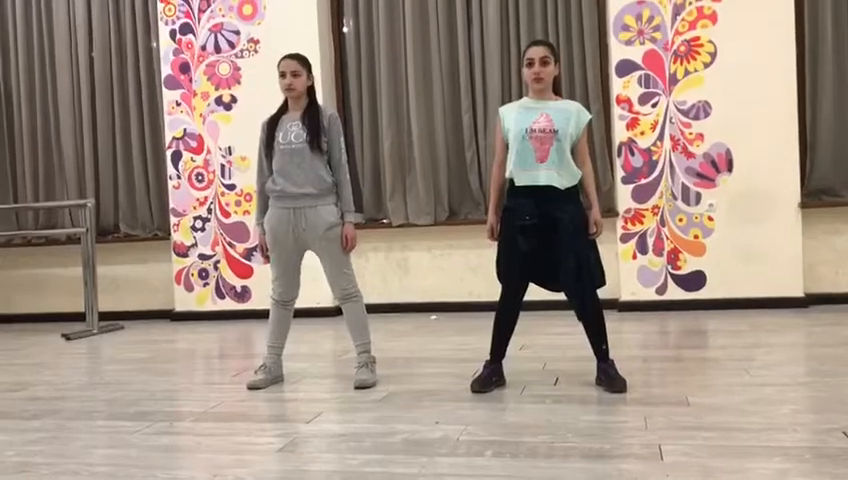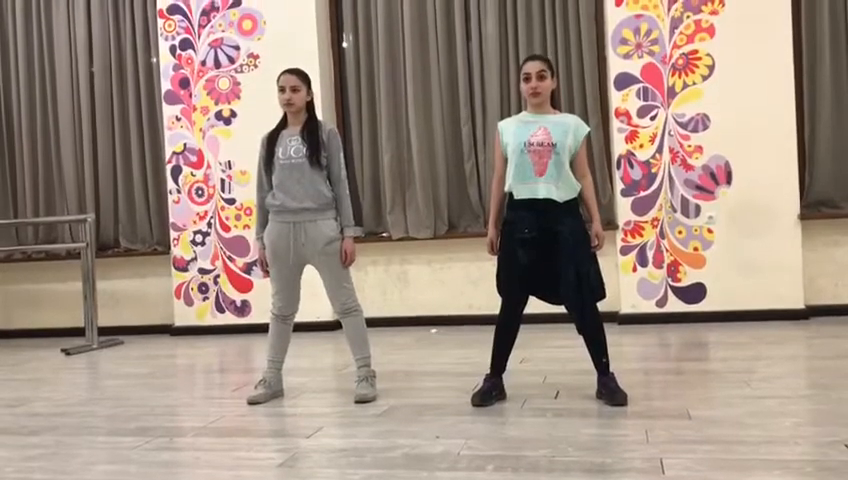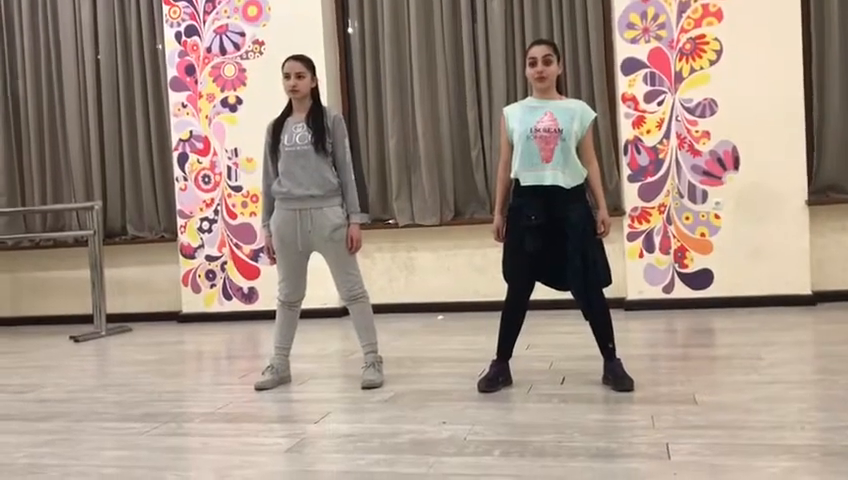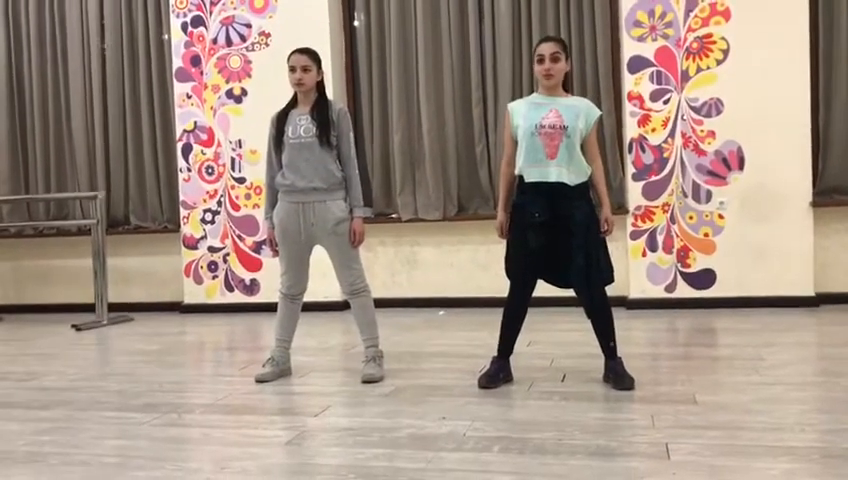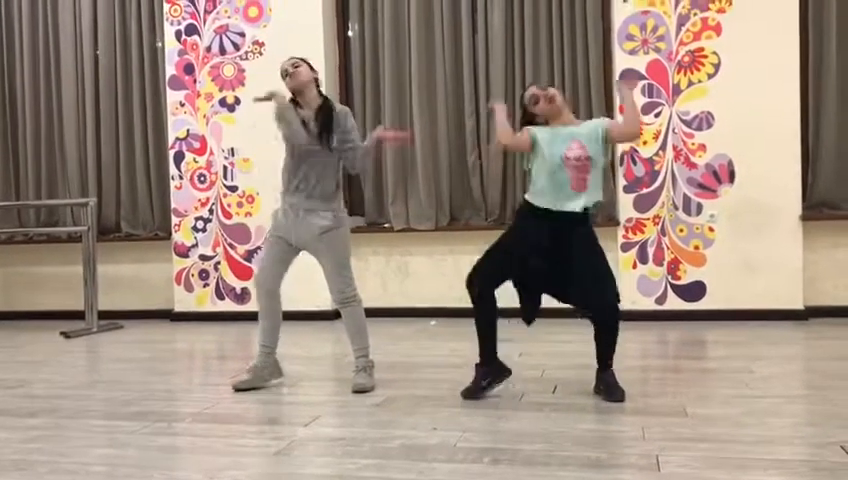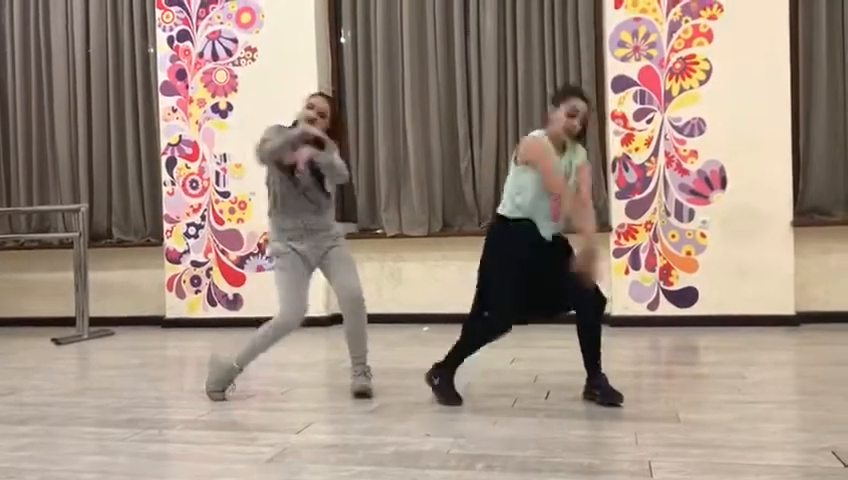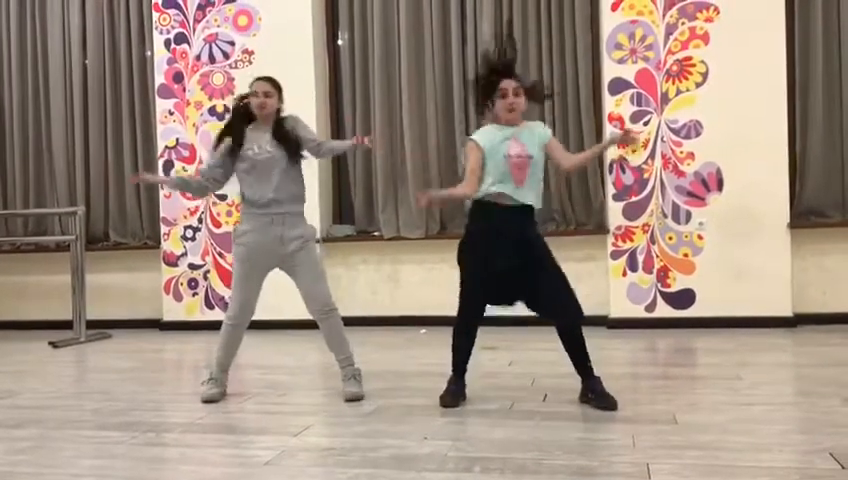
dt=0.7s
person 1, frame 1
left shoulder: (574, 112)
right shoulder: (508, 113)
left elbow: (584, 164)
right elbow: (500, 166)
left wrist: (594, 207)
right wrist: (493, 210)
left hip: (564, 203)
right hip: (522, 204)
left knee: (583, 289)
right knee: (512, 289)
left ankle: (604, 364)
right ankle: (494, 366)
person 1, frame 2
left shoulder: (572, 125)
right shoulder: (506, 128)
left elbow: (583, 176)
right elbow: (499, 180)
left wrist: (595, 220)
right wrist: (492, 225)
left hip: (564, 216)
right hip: (521, 217)
left knee: (583, 301)
right knee: (511, 302)
left ankle: (605, 378)
right ankle: (494, 380)
person 1, frame 3
left shoulder: (578, 111)
right shoulder: (512, 114)
left elbow: (589, 163)
right elbow: (505, 167)
left wrist: (602, 207)
right wrist: (499, 212)
left hip: (570, 202)
right hip: (527, 204)
left knee: (589, 288)
right knee: (518, 289)
left ankle: (611, 363)
right ankle: (500, 365)
person 1, frame 4
left shoulder: (583, 109)
right shoulder: (517, 110)
left elbow: (594, 161)
right elbow: (509, 163)
left wrist: (605, 205)
right wrist: (502, 208)
left hip: (574, 200)
right hip: (531, 200)
left knee: (591, 285)
right knee: (520, 285)
left ankle: (612, 362)
right ankle: (501, 361)
person 1, frame 5
left shoulder: (596, 128)
right shoulder: (536, 135)
left elbow: (632, 131)
right elbow: (506, 142)
left wrist: (627, 99)
right wrist: (500, 112)
left hip: (577, 227)
right hip: (535, 222)
left knee: (605, 301)
right knee: (479, 281)
left ankle: (605, 375)
right ankle: (489, 367)
person 1, frame 6
left shoulder: (579, 156)
right shoulder: (535, 144)
left elbow: (585, 203)
right elbow: (560, 191)
left wrist: (589, 244)
right wrist: (585, 235)
left hip: (546, 241)
right hip: (512, 236)
left knee: (589, 300)
right knee: (500, 316)
left ankle: (595, 380)
right ankle: (443, 373)
person 1, frame 7
left shoulder: (538, 132)
right shoulder: (480, 139)
left elbow: (568, 162)
right elbow: (468, 186)
left wrist: (607, 144)
right wrist: (438, 195)
left hip: (523, 226)
right hip: (485, 226)
left knee: (563, 303)
right knee: (471, 307)
left ankle: (590, 382)
right ankle: (457, 380)
person 2, frame 1
left shoulder: (326, 119)
right shoulder: (271, 126)
left elbow: (341, 170)
right elbow: (263, 177)
left wrist: (349, 218)
right wrist: (260, 225)
left hip: (321, 212)
right hip: (281, 215)
left knee: (346, 289)
right knee: (282, 294)
left ankle: (365, 360)
right ankle: (272, 363)
person 2, frame 2
left shoulder: (325, 134)
right shoulder: (270, 141)
left elbow: (340, 184)
right elbow: (263, 191)
left wrist: (348, 232)
right wrist: (260, 239)
left hip: (321, 227)
right hip: (281, 230)
left knee: (346, 303)
right knee: (282, 308)
left ankle: (365, 374)
right ankle: (272, 377)
person 2, frame 3
left shoulder: (330, 120)
right shoulder: (276, 128)
left elbow: (346, 170)
right elbow: (269, 179)
left wrist: (355, 218)
right wrist: (266, 226)
left hip: (326, 213)
right hip: (287, 217)
left knee: (352, 289)
right knee: (288, 295)
left ankle: (372, 360)
right ankle: (279, 364)
person 2, frame 4
left shoulder: (336, 113)
right shoulder: (280, 120)
left elbow: (351, 164)
right elbow: (272, 171)
left wrist: (358, 212)
right wrist: (269, 218)
left hip: (330, 207)
right hip: (290, 209)
left knee: (354, 283)
right knee: (290, 287)
left ankle: (373, 354)
right ankle: (280, 356)
person 2, frame 5
left shoulder: (339, 115)
right shoulder: (286, 112)
left elbow: (356, 163)
right elbow: (299, 144)
left wrist: (374, 140)
right wrist: (283, 106)
left hip: (326, 217)
right hip: (289, 213)
left knee: (345, 293)
right knee: (264, 284)
left ankle: (364, 365)
right ankle: (265, 362)
person 2, frame 6
left shoulder: (326, 148)
right shoulder: (278, 134)
left elbow: (341, 175)
right elbow: (264, 155)
left wrist: (315, 154)
right wrist: (303, 131)
left hip: (327, 238)
right hip: (288, 242)
left knee: (353, 298)
right knee: (291, 315)
left ankle: (360, 371)
right ankle: (228, 368)
person 2, frame 7
left shoulder: (291, 125)
right shoulder: (234, 140)
left elbow: (320, 148)
right elbow: (206, 184)
left wrist: (353, 143)
right wrist: (163, 180)
left hip: (293, 230)
right hip: (252, 233)
left knee: (322, 305)
right knee: (238, 313)
left ankle: (350, 373)
right ankle: (217, 377)
